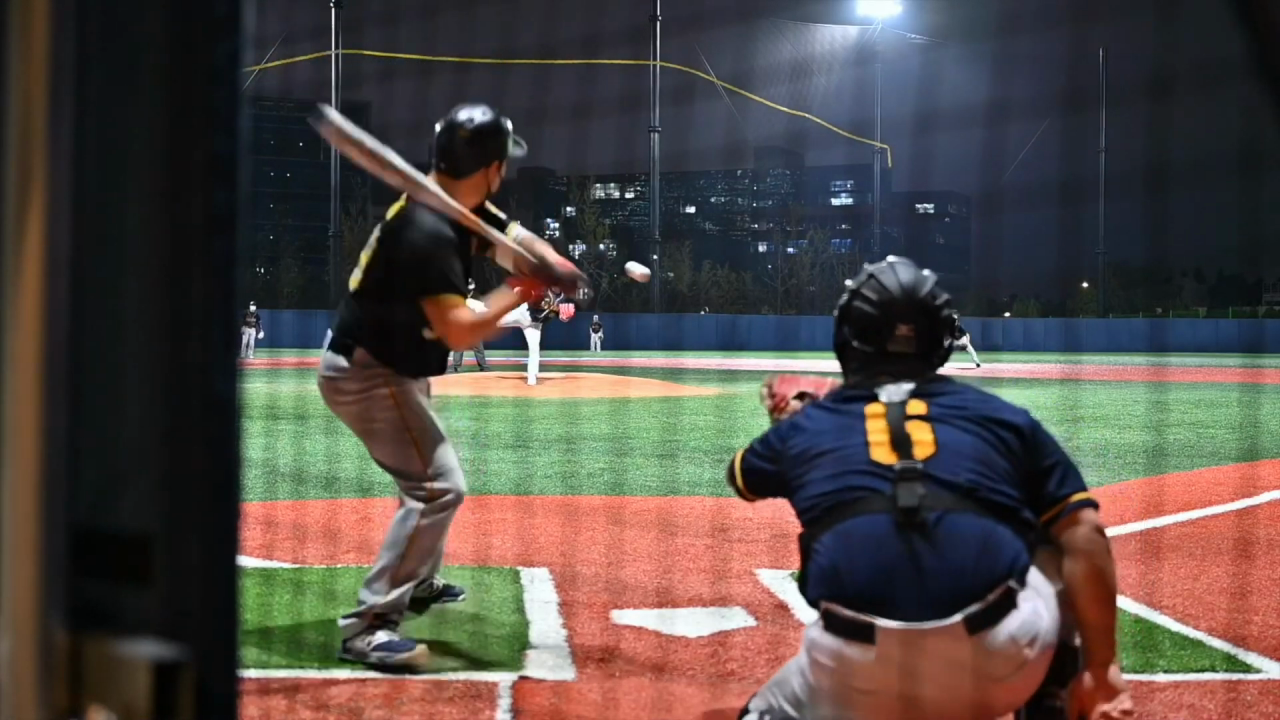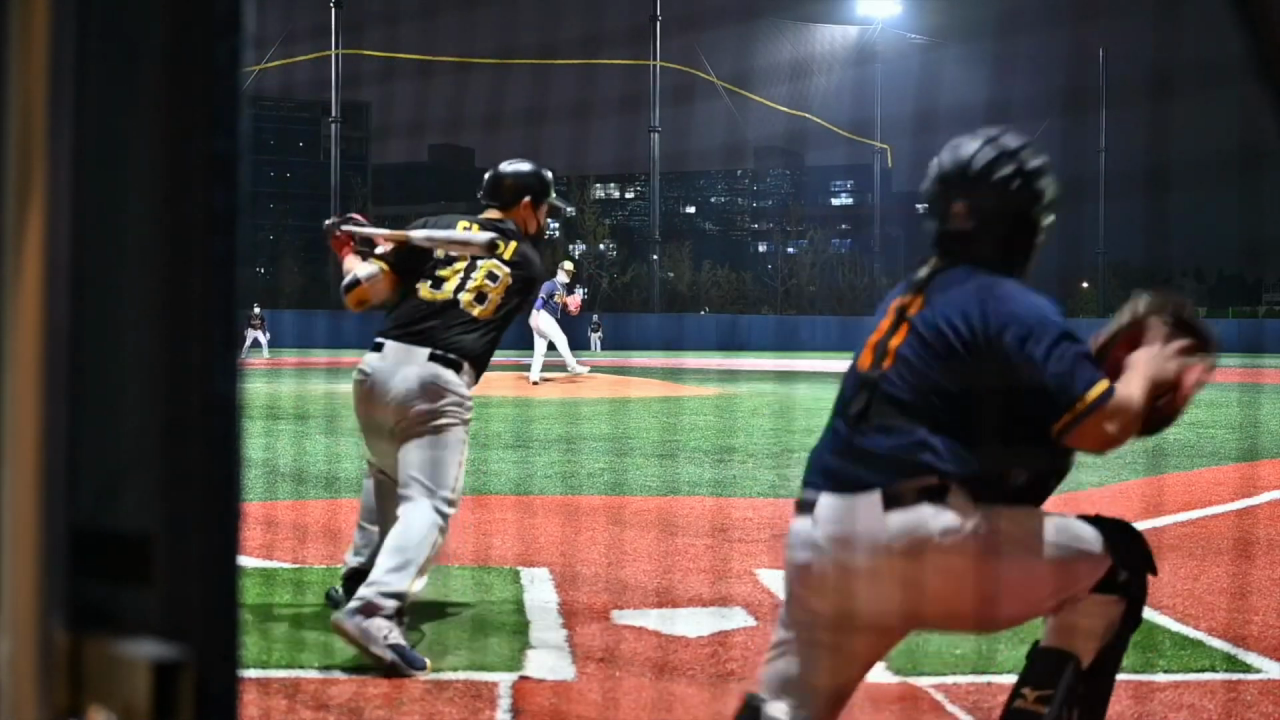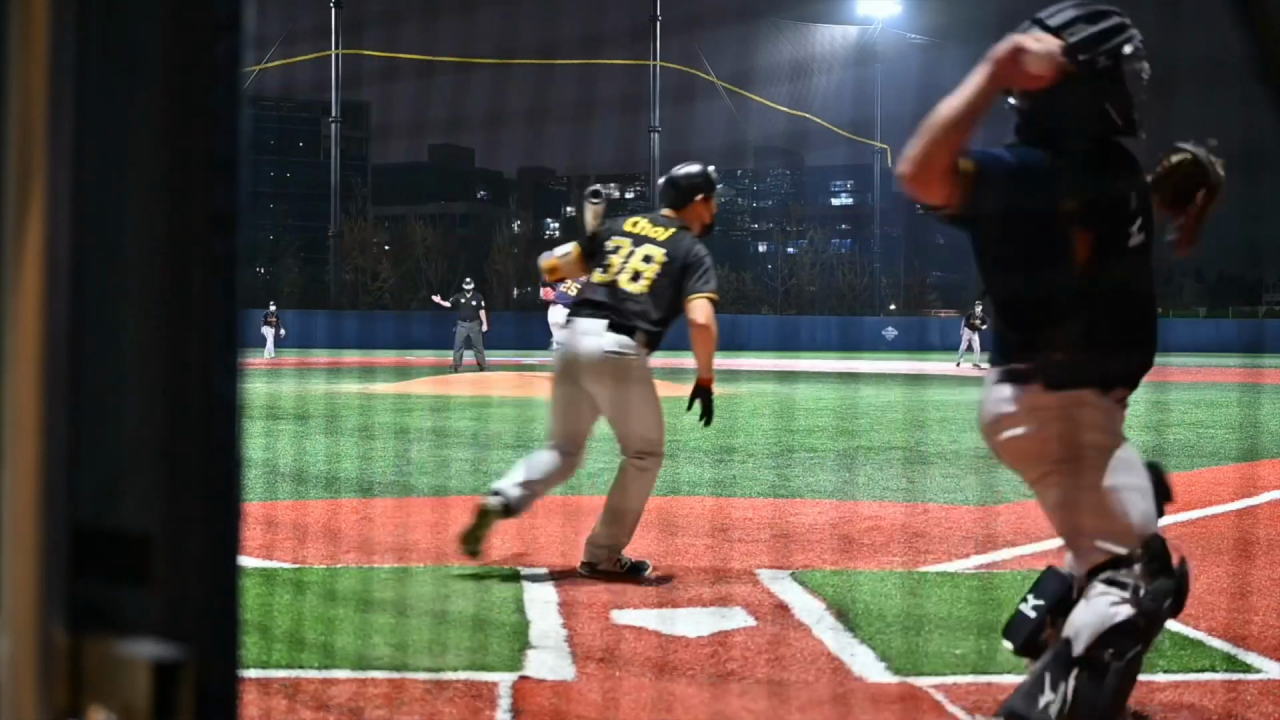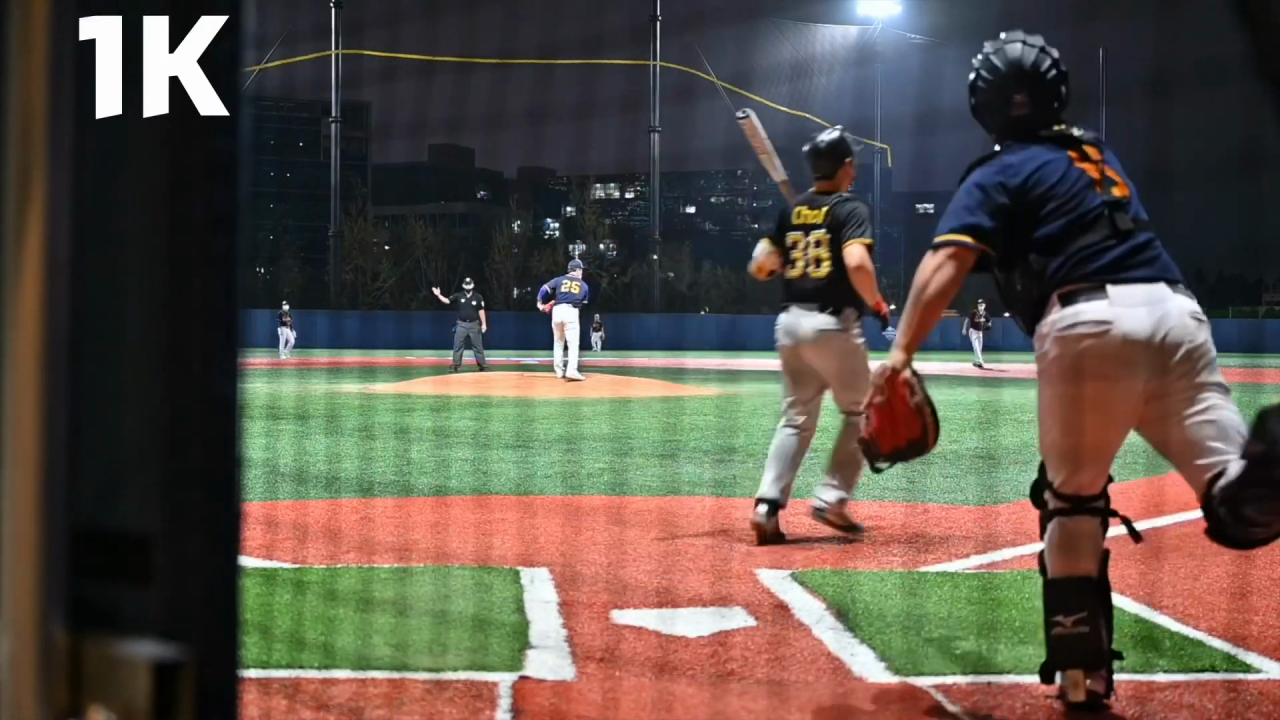
dt=0.5s
person 1, frame 1
left shoulder: (803, 425)
right shoulder: (1002, 416)
left elbow: (741, 478)
right elbow: (1083, 535)
right wrist: (1100, 668)
left hip: (857, 668)
right hip: (998, 660)
right knee: (1058, 563)
person 1, frame 2
left shoulder: (907, 299)
right shoulder: (1013, 306)
right elbow: (1101, 427)
right wrist: (1145, 372)
left hip: (820, 542)
right hip: (920, 536)
right knee: (1118, 562)
person 1, frame 3
left shoulder: (1108, 165)
right shoulder: (1023, 173)
right elbow: (921, 174)
left wrist: (1178, 191)
right wrist: (995, 70)
left hip: (1070, 404)
right hip: (1056, 408)
left knee: (1128, 519)
right knee: (1140, 569)
left ankle: (1048, 628)
person 1, frame 4
left shoulder: (998, 174)
right shoulder: (1096, 151)
left elbow: (945, 263)
left wrist: (901, 352)
left hip: (1088, 325)
right hip: (1175, 312)
left knee: (1073, 502)
left ankle: (1080, 673)
person 2, frame 1
left shoulder: (463, 212)
right shoulder: (429, 229)
left elbow: (518, 244)
right elbow: (459, 331)
left wrist: (555, 266)
right wrist: (521, 290)
left hip: (390, 370)
right hip: (366, 375)
left knee: (435, 476)
right knee: (437, 486)
left ankle: (416, 581)
right ankle: (368, 625)
person 2, frame 2
left shoulder: (433, 229)
right shoulder: (531, 263)
left elbow: (358, 295)
left wrist: (346, 248)
left hip: (378, 368)
right hip: (439, 383)
left knee: (386, 475)
right knee: (428, 510)
left ankle: (358, 582)
right ankle: (372, 615)
person 2, frame 3
left shoulder: (617, 227)
right shoulder: (694, 253)
left elbow: (550, 265)
right elbow: (701, 321)
left wrist: (591, 262)
right wrist: (705, 379)
left hip: (574, 339)
right hip: (620, 350)
left knee: (563, 450)
right knee: (644, 454)
left ankle: (499, 500)
right ankle: (604, 556)
person 2, frame 4
left shoulder: (791, 211)
right shoulder: (852, 211)
left elbow: (760, 267)
right elbow: (857, 263)
right wrist: (877, 304)
left hip: (790, 322)
right hip: (833, 326)
left knee: (795, 421)
right knee: (859, 417)
left ankle: (767, 508)
right ankle: (831, 500)
